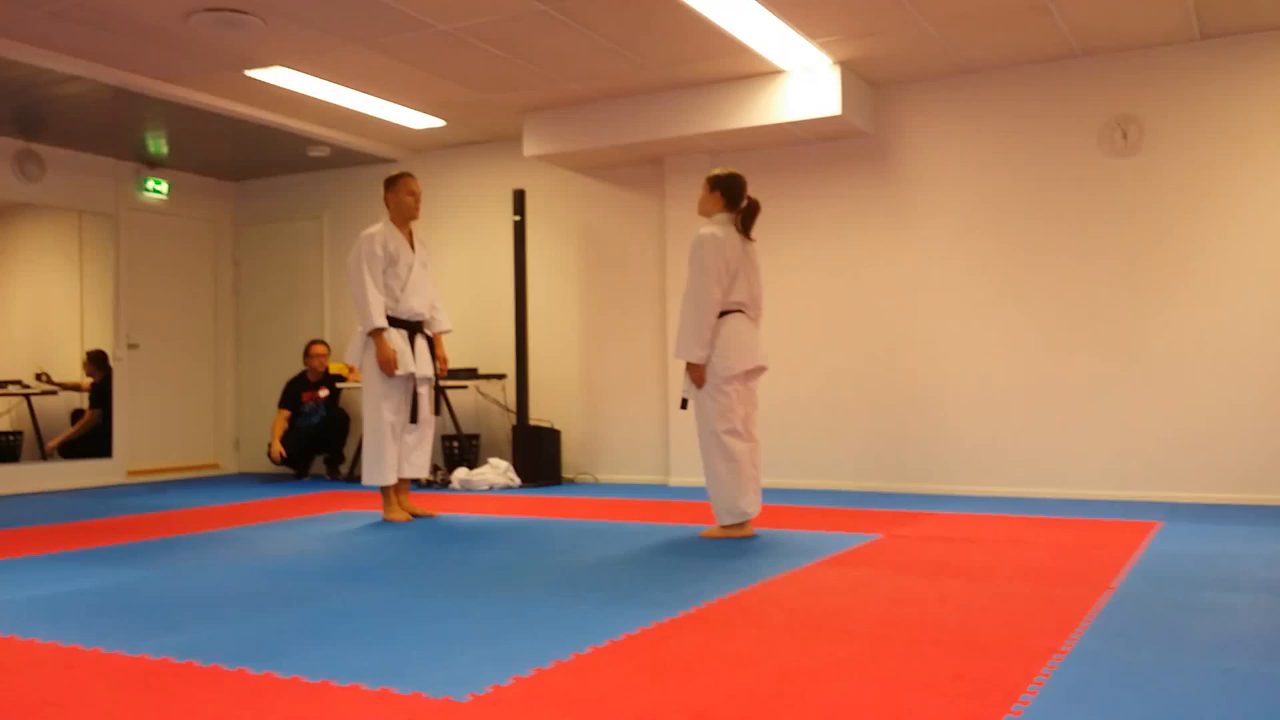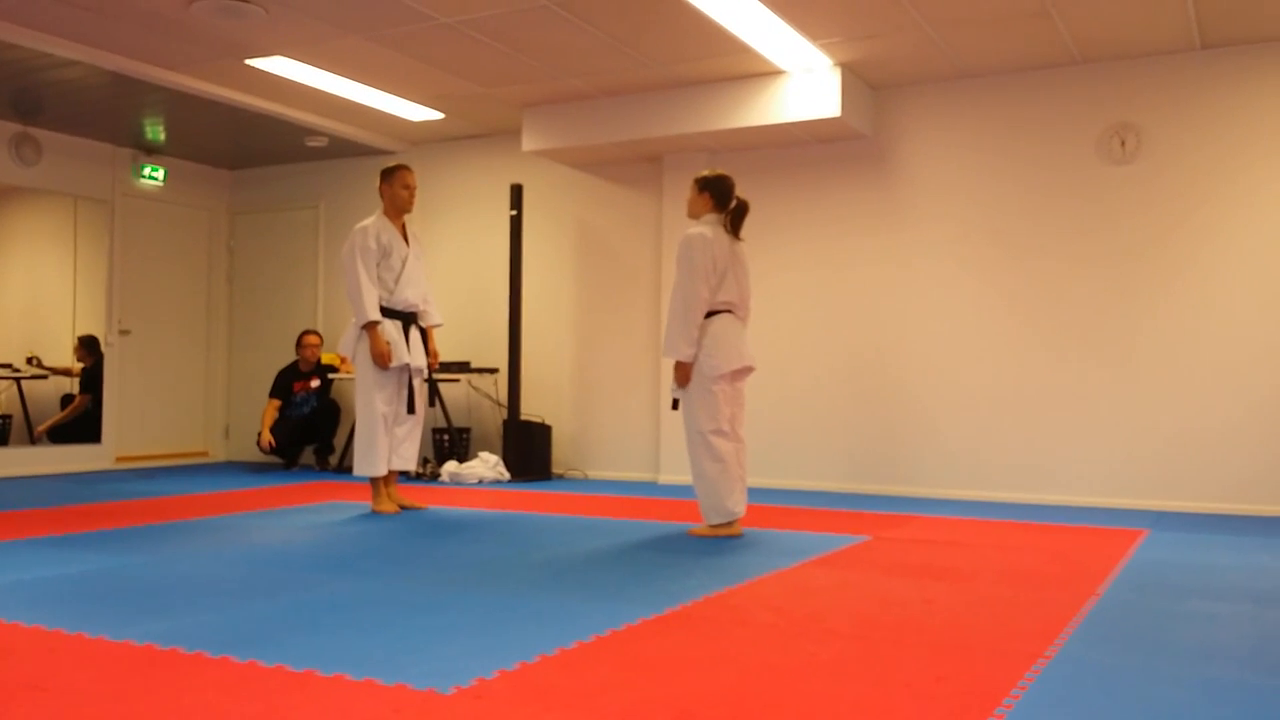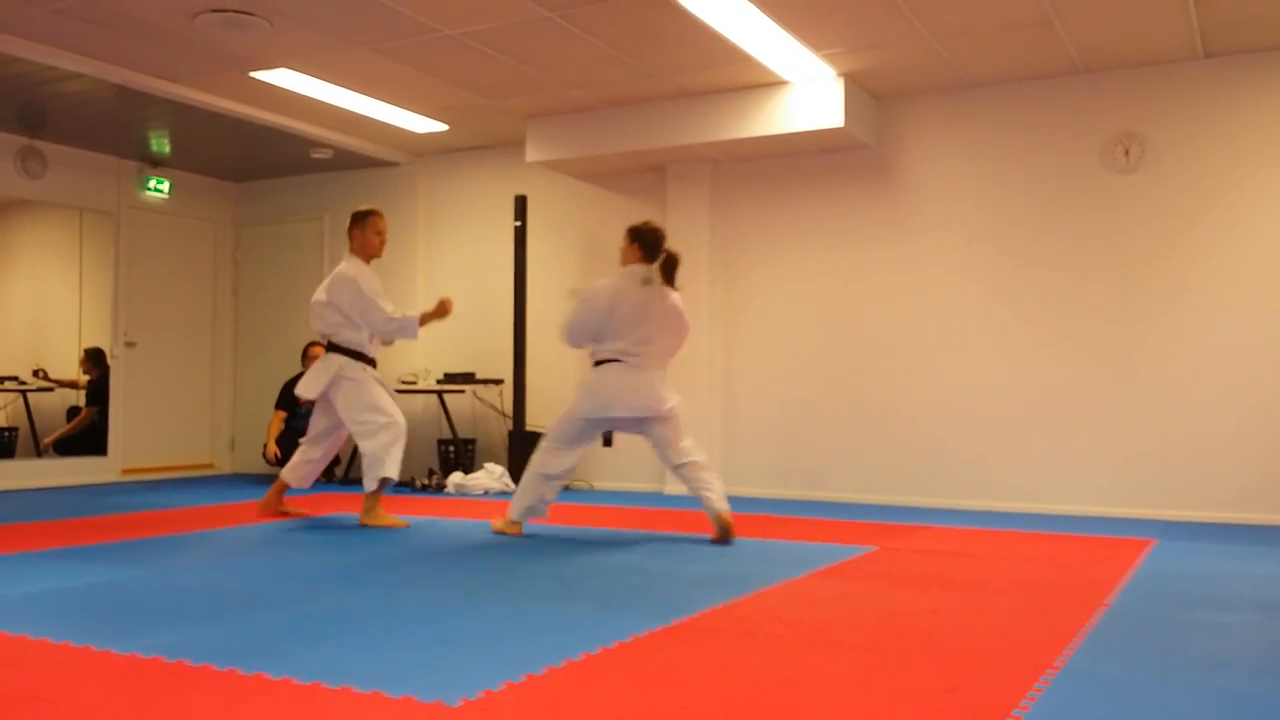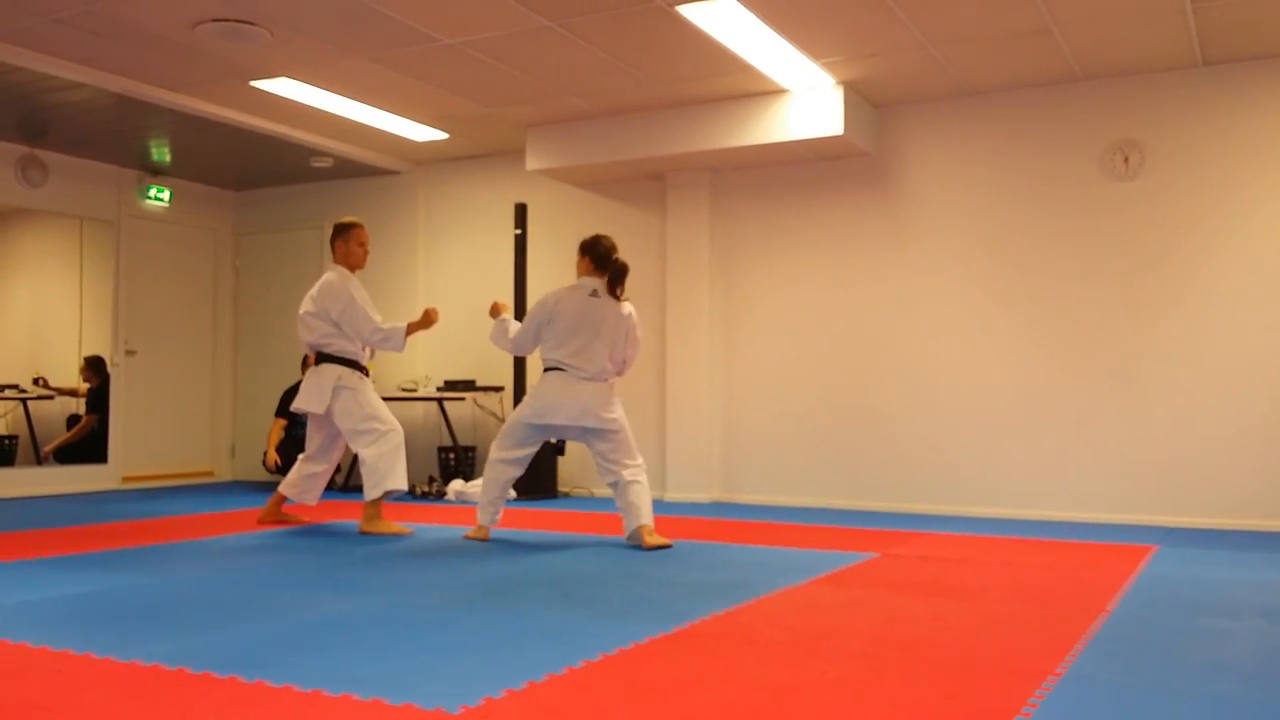
dt=0.7s
person 1, frame 1
left shoulder: (708, 238)
right shoulder: (743, 241)
left elbow: (702, 299)
left wrist: (695, 354)
left hip: (719, 344)
right hip: (742, 342)
left knee: (721, 432)
right knee: (740, 432)
left ankle: (735, 518)
right ankle: (743, 514)
person 1, frame 2
left shoulder: (697, 237)
right shoulder: (732, 241)
left elbow: (690, 299)
left wrist: (682, 353)
left hip: (707, 343)
right hip: (730, 342)
left knee: (708, 433)
right knee: (728, 433)
left ankle: (723, 518)
right ankle: (730, 514)
person 1, frame 3
left shoulder: (609, 289)
right shoulder: (669, 296)
left elbow: (575, 335)
right elbow: (677, 336)
left hip: (608, 385)
right hip: (651, 387)
left knee: (553, 451)
right knee: (683, 455)
left ankle: (516, 519)
right ankle: (718, 512)
person 1, frame 4
left shoulder: (556, 300)
right shoulder: (624, 310)
left elbow: (520, 344)
right elbow: (624, 362)
left wrist: (502, 318)
left hip: (553, 392)
right hip: (598, 398)
left knee: (505, 455)
right knee: (627, 467)
left ankle: (483, 525)
right ankle: (644, 530)
person 2, frame 1
left shoulder: (419, 246)
right shoulder: (373, 240)
right elbow: (368, 295)
left wrist: (438, 344)
right wrist: (382, 342)
left hip: (417, 341)
right hip: (388, 339)
left knee: (419, 420)
right knee: (385, 419)
left ankle: (403, 496)
right ankle: (389, 502)
person 2, frame 2
left shoulder: (413, 240)
right shoulder: (367, 233)
right elbow: (362, 289)
left wrist: (429, 338)
right wrist: (376, 336)
left hip: (410, 333)
right hip: (382, 330)
left knee: (408, 412)
right knee: (378, 411)
left ankle: (391, 488)
right ankle: (378, 493)
person 2, frame 3
left shoulder: (350, 275)
right shoulder: (352, 276)
left elbow: (369, 325)
right elbow: (385, 321)
left wrist: (389, 334)
right wrist: (433, 315)
left hip: (342, 368)
right hip: (345, 370)
left knee: (324, 438)
right knee: (387, 424)
left ankle: (273, 498)
right ankle: (371, 509)
person 2, frame 4
left shoulder: (329, 285)
right shoulder: (341, 286)
right elbow: (371, 333)
right wrist: (418, 325)
left hip: (331, 377)
right hip: (341, 378)
left knee: (321, 451)
right knee: (384, 434)
left ankle: (273, 509)
right ankle: (372, 517)
